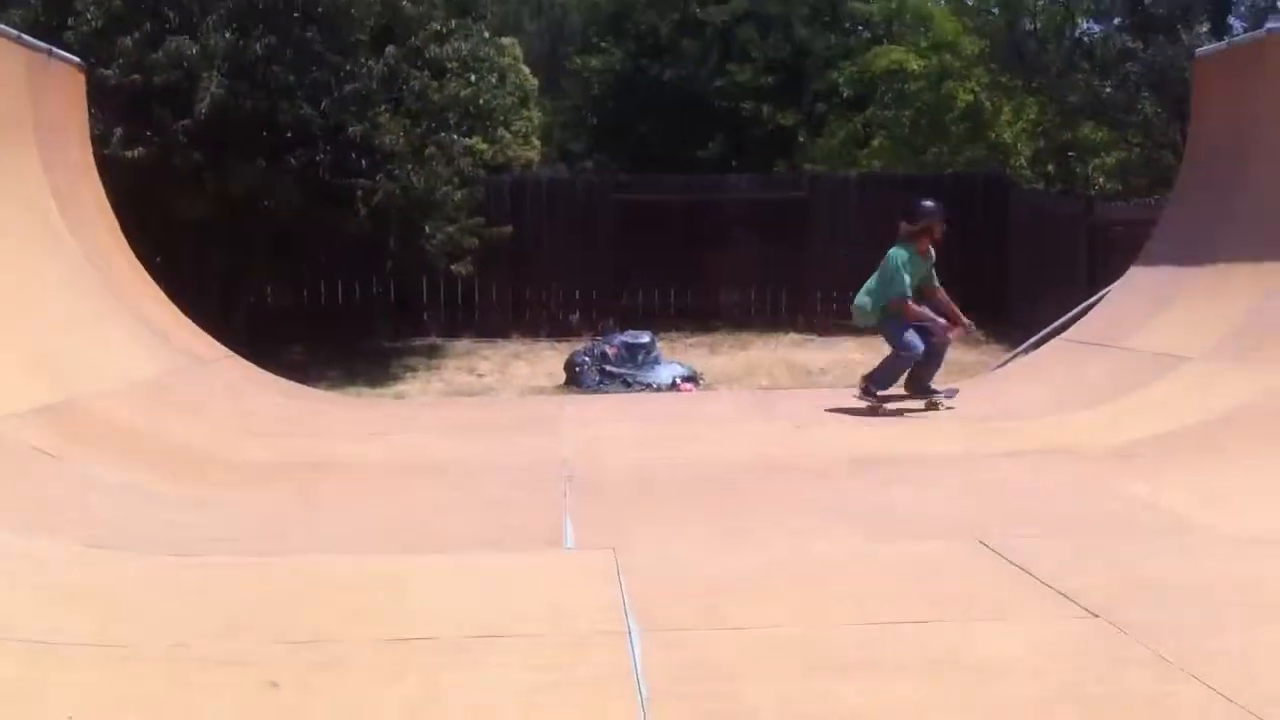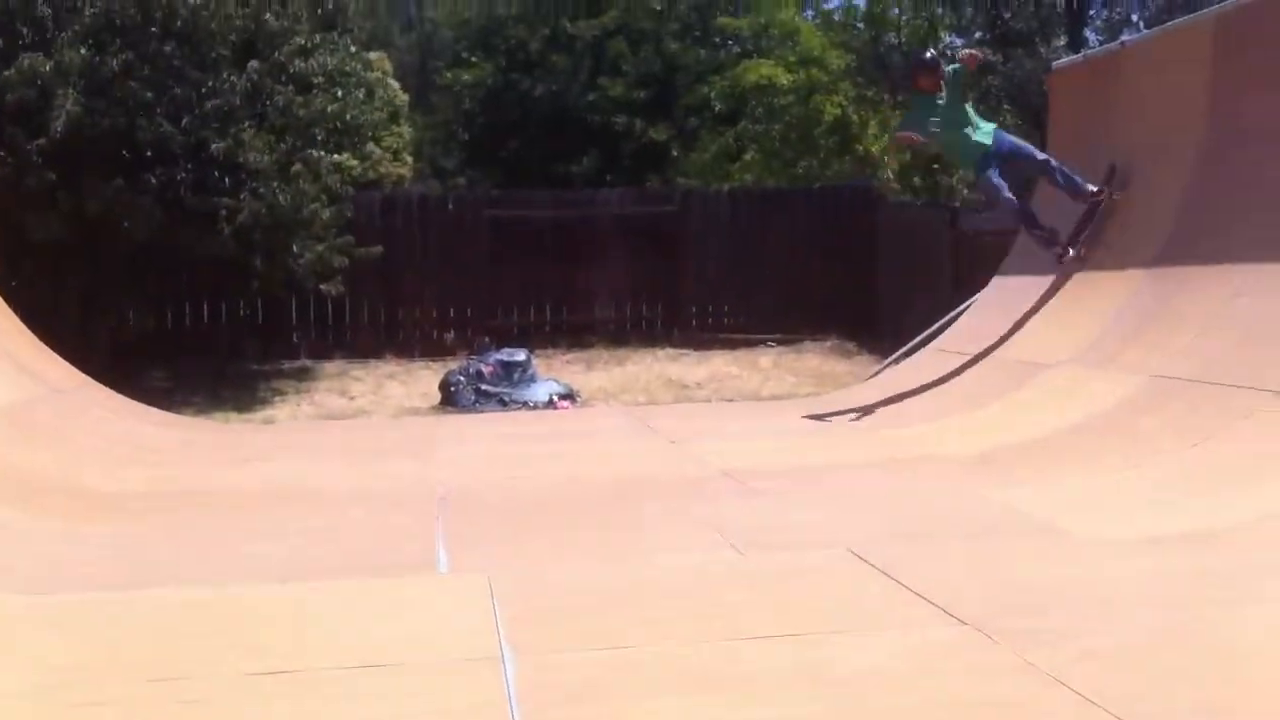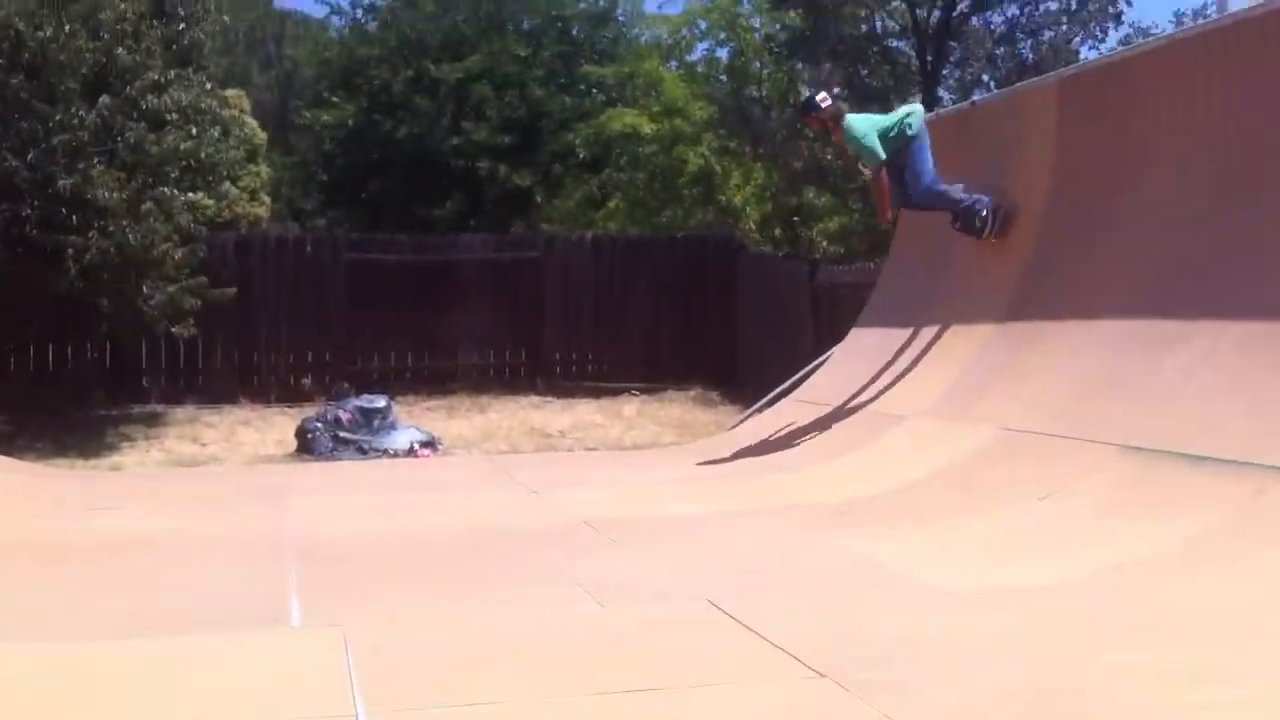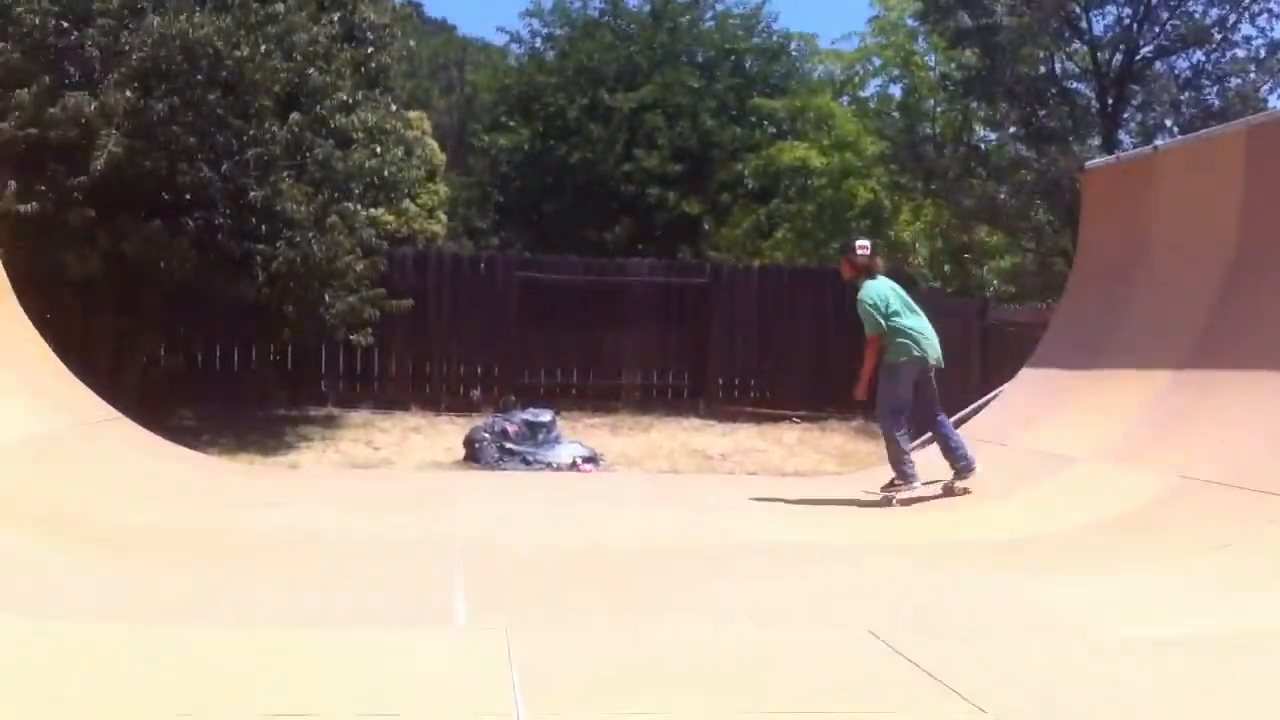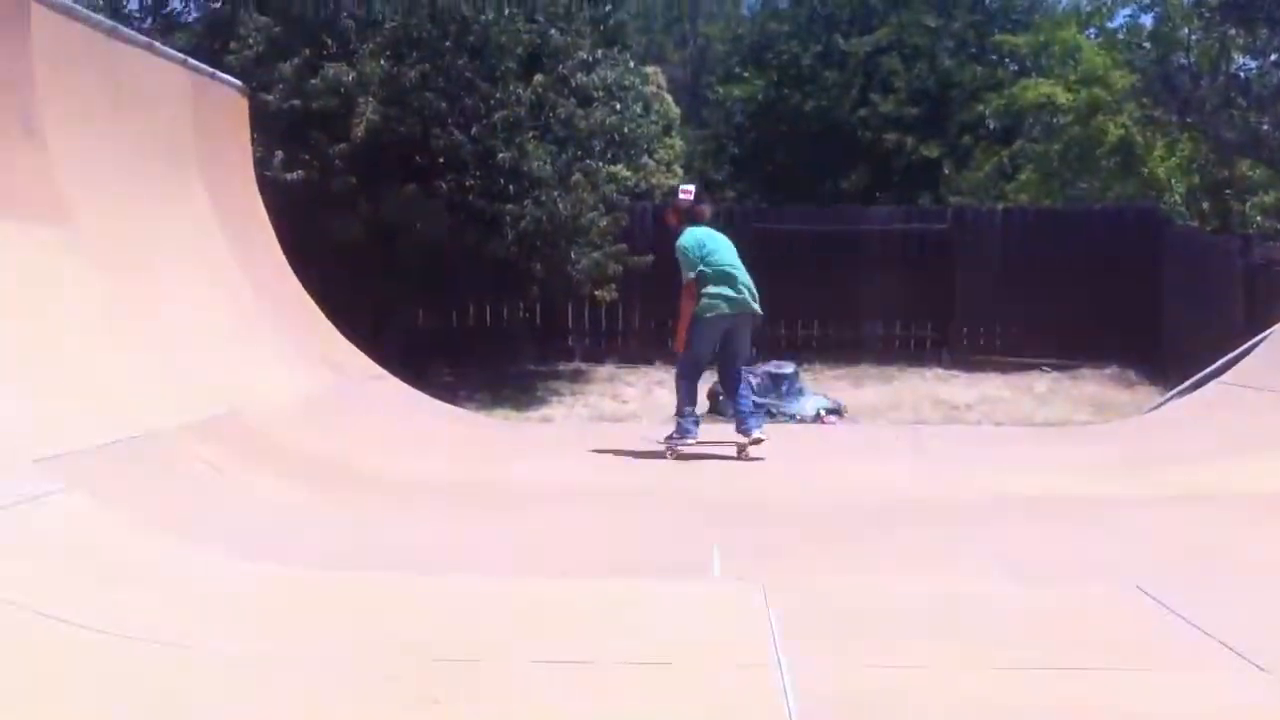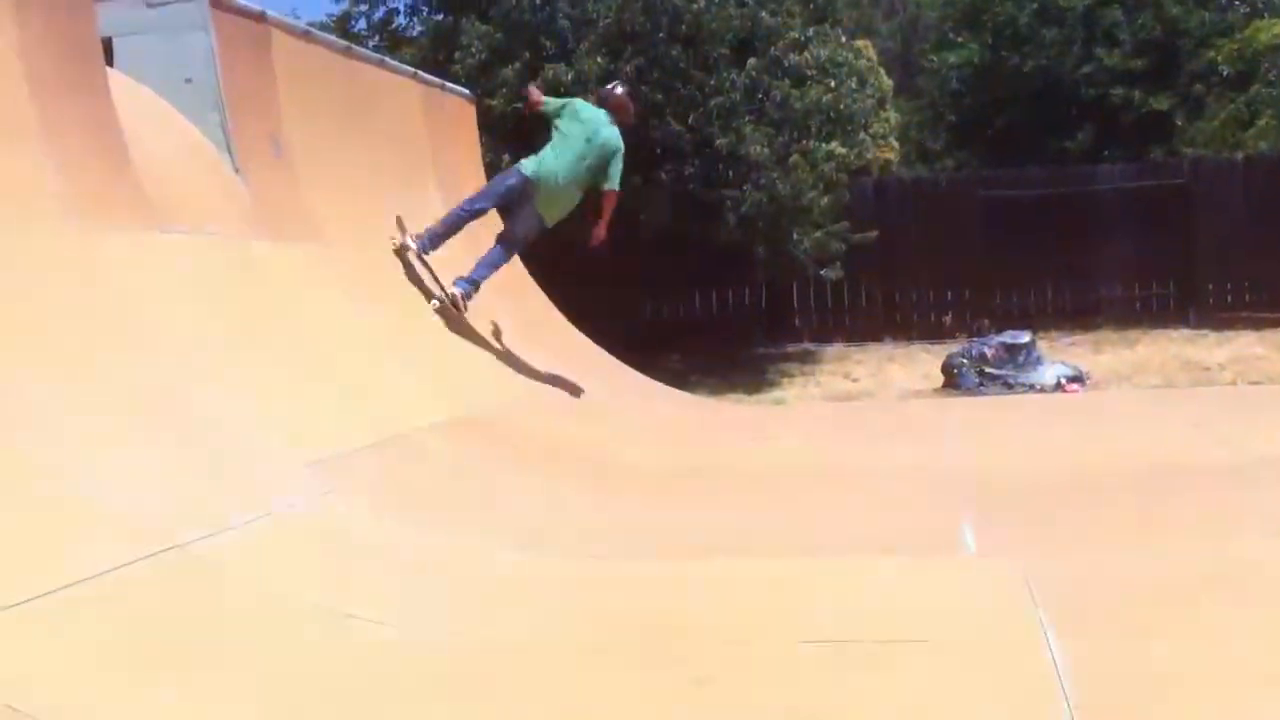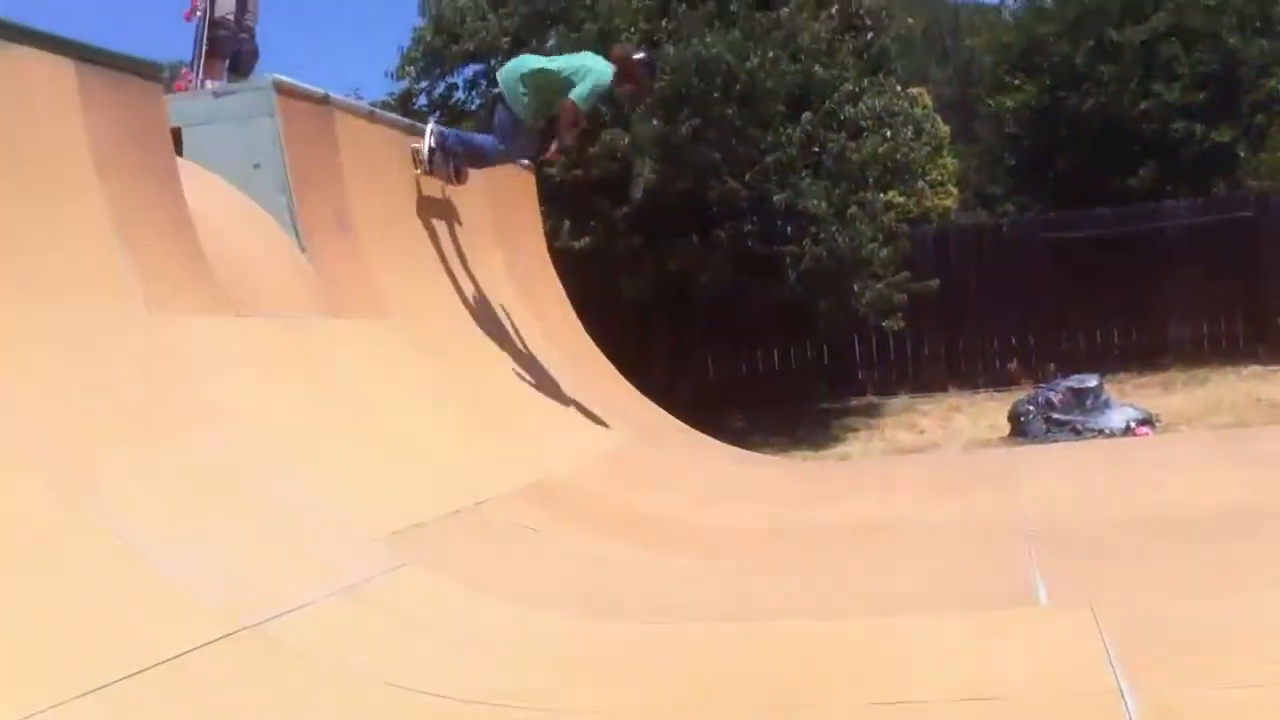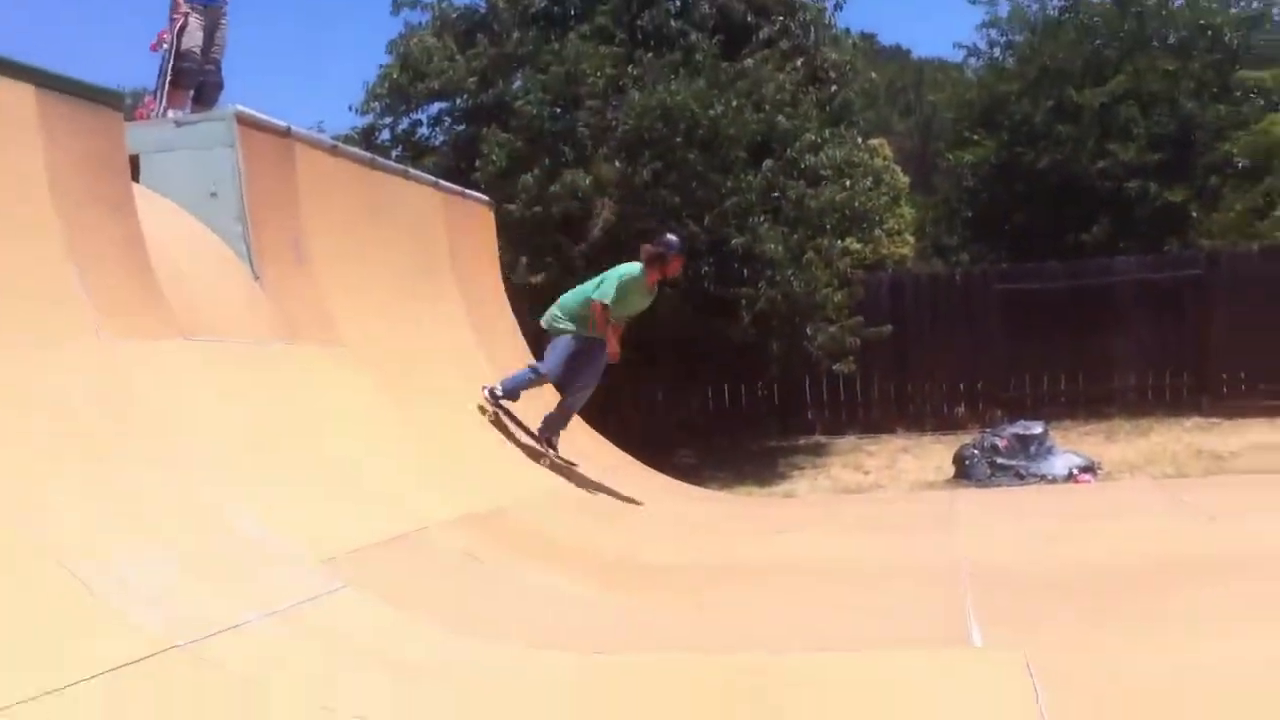
dt=0.5s
person 1, frame 1
left shoulder: (927, 253)
right shoulder: (901, 258)
left elbow: (935, 290)
right elbow: (905, 307)
left wrist: (958, 317)
right wrist: (940, 324)
left hip: (895, 308)
right hip: (875, 311)
left knee: (939, 339)
right knee: (912, 349)
left ankle: (918, 384)
right ankle: (871, 385)
person 1, frame 2
left shoulder: (952, 77)
right shoulder: (917, 108)
right elbow: (899, 135)
left wrist: (970, 55)
right wrist: (906, 136)
left hip: (991, 137)
right hip: (972, 159)
left knee: (1041, 161)
right knee: (1009, 204)
left ankle: (1084, 191)
right ankle: (1054, 244)
person 1, frame 3
left shoulder: (855, 133)
right shoulder: (841, 129)
left elbow: (880, 169)
left wrist: (885, 208)
right wrist: (862, 165)
left hip: (909, 132)
right hip: (898, 143)
left knee: (923, 189)
right knee: (905, 198)
left ankle: (979, 206)
person 1, frame 4
left shoulder: (865, 296)
right shoulder: (881, 282)
left elbow: (874, 341)
left wrist: (863, 381)
left hip: (905, 352)
right hip: (926, 346)
left knee: (889, 414)
right knee: (932, 412)
left ankle: (906, 475)
right ankle: (964, 464)
person 1, frame 5
left shoulder: (685, 240)
right shoulder: (713, 235)
left elbow: (690, 288)
left wrist: (681, 331)
left hip: (716, 306)
right hip: (746, 305)
left knee: (688, 368)
right knee: (732, 371)
left ankle: (685, 427)
right ankle: (750, 424)
person 1, frame 6
left shoulder: (578, 107)
right shoulder: (616, 143)
left elbow: (537, 102)
right elbow: (611, 189)
left wrist: (531, 90)
right wrist: (603, 224)
left hip: (533, 173)
right hip: (554, 198)
left knee: (473, 206)
right knee: (510, 243)
left ankle: (424, 242)
right ankle: (465, 286)
person 1, frame 7
left shoulder: (596, 62)
right shoulder: (602, 80)
right elbow: (571, 105)
right wrist: (560, 142)
left hip: (521, 78)
right hip: (519, 86)
left knee: (522, 146)
right knee: (508, 150)
left ankle: (452, 143)
right ankle: (441, 137)
person 1, frame 8
left shoulder: (650, 291)
right shoulder: (628, 275)
right elbow: (599, 304)
left wrist: (611, 343)
right wrist: (611, 341)
left hip: (595, 333)
right hip: (569, 319)
left knee: (584, 387)
right knee: (549, 371)
left ankle: (550, 430)
right ankle: (503, 390)
